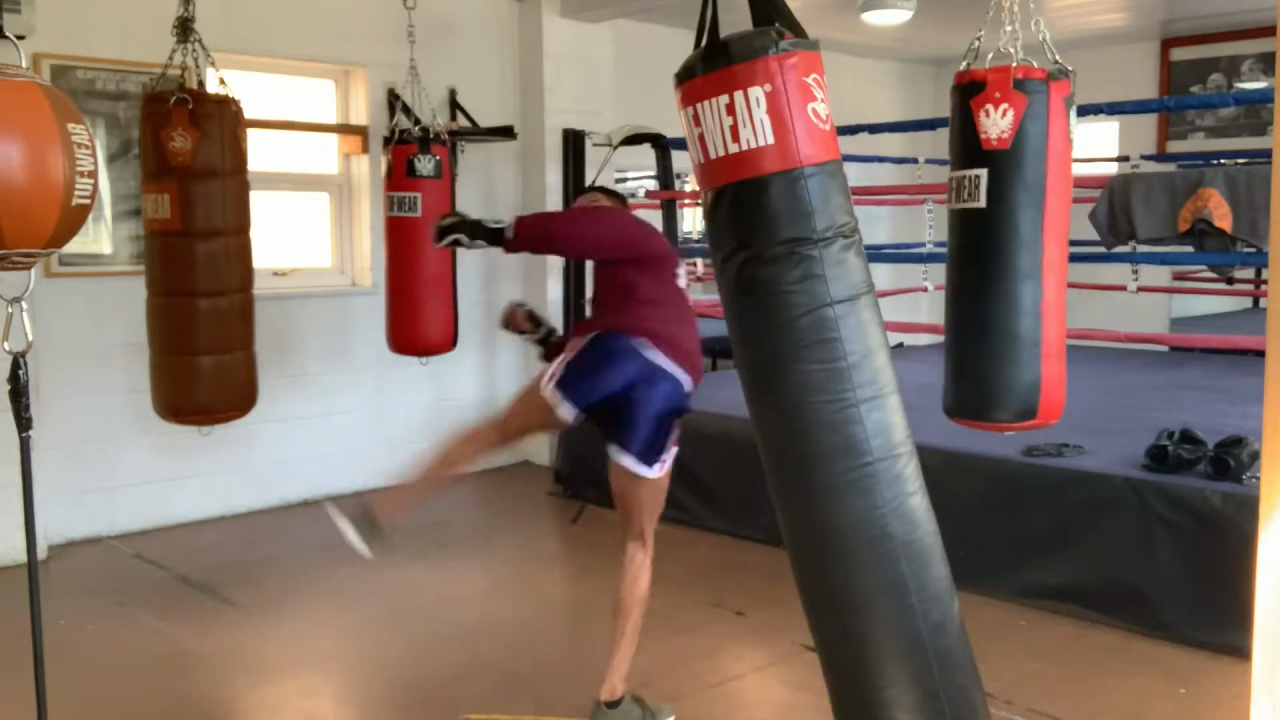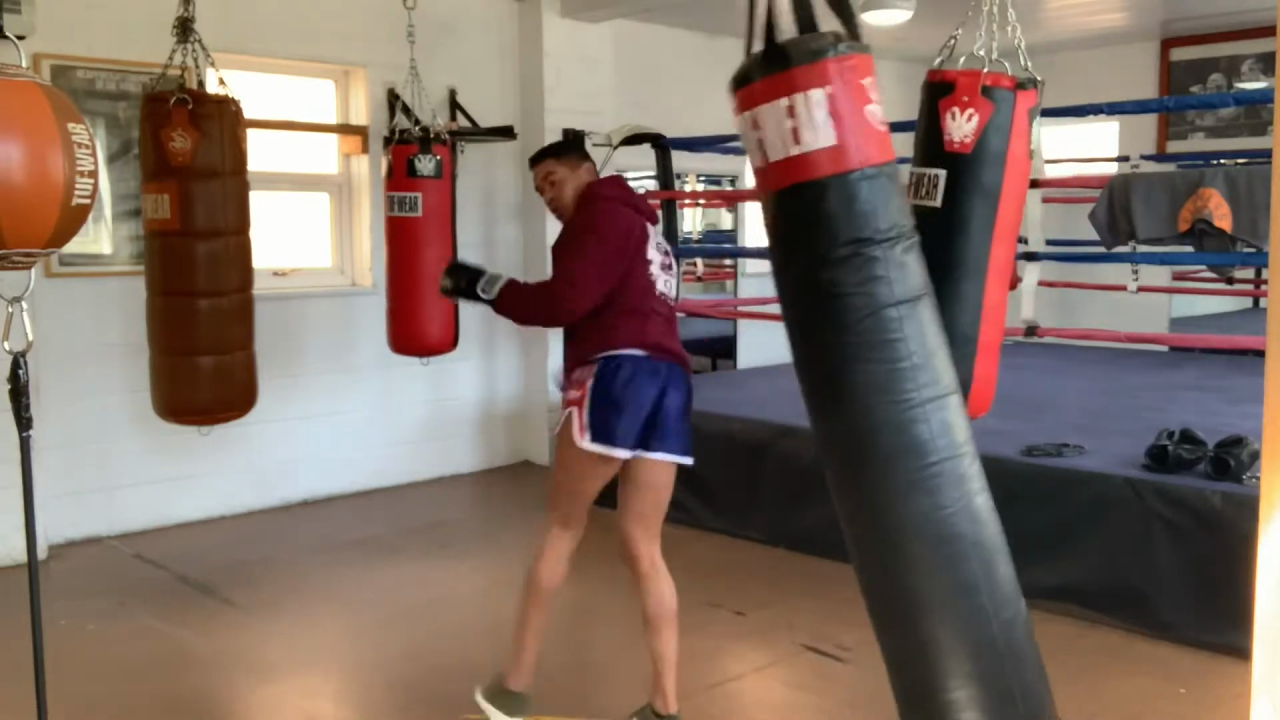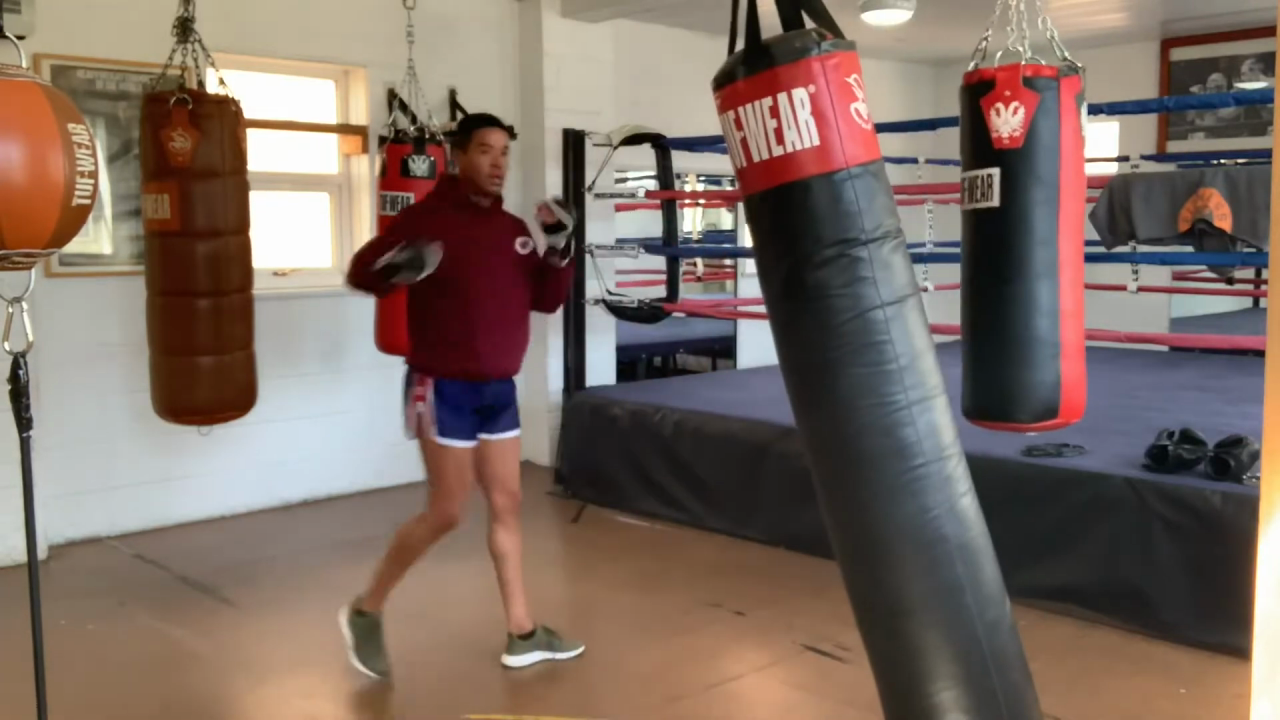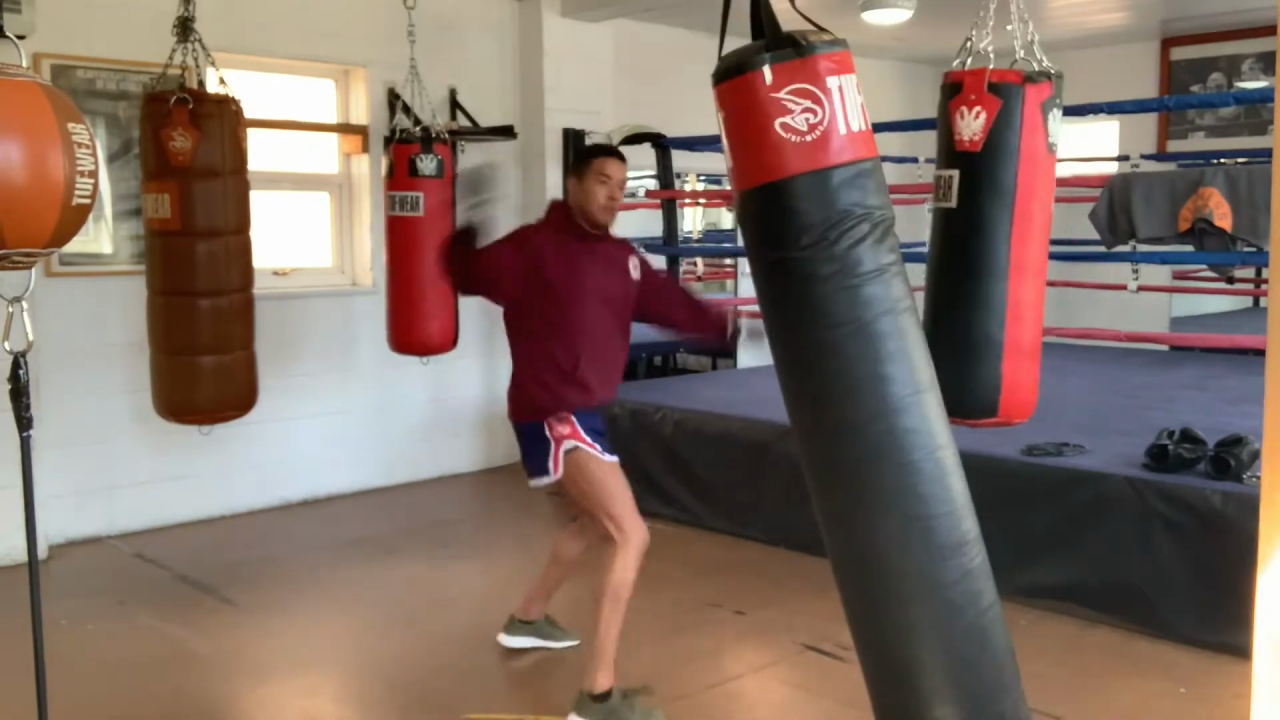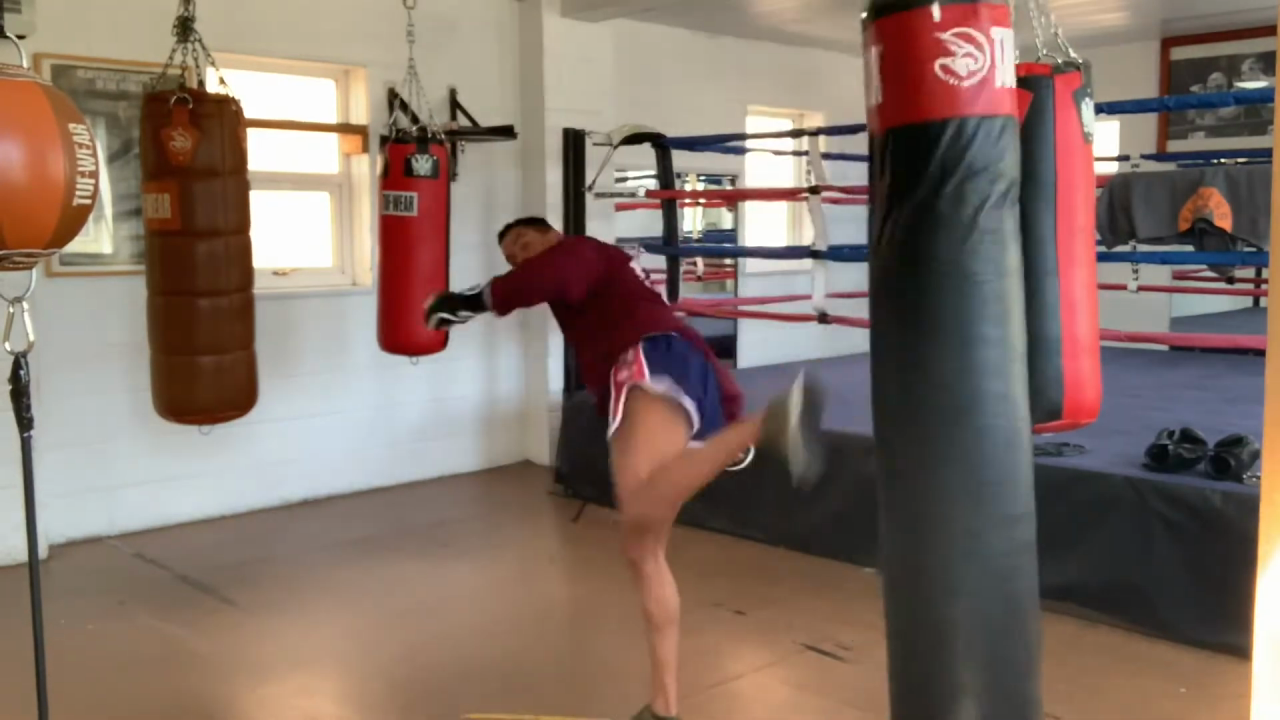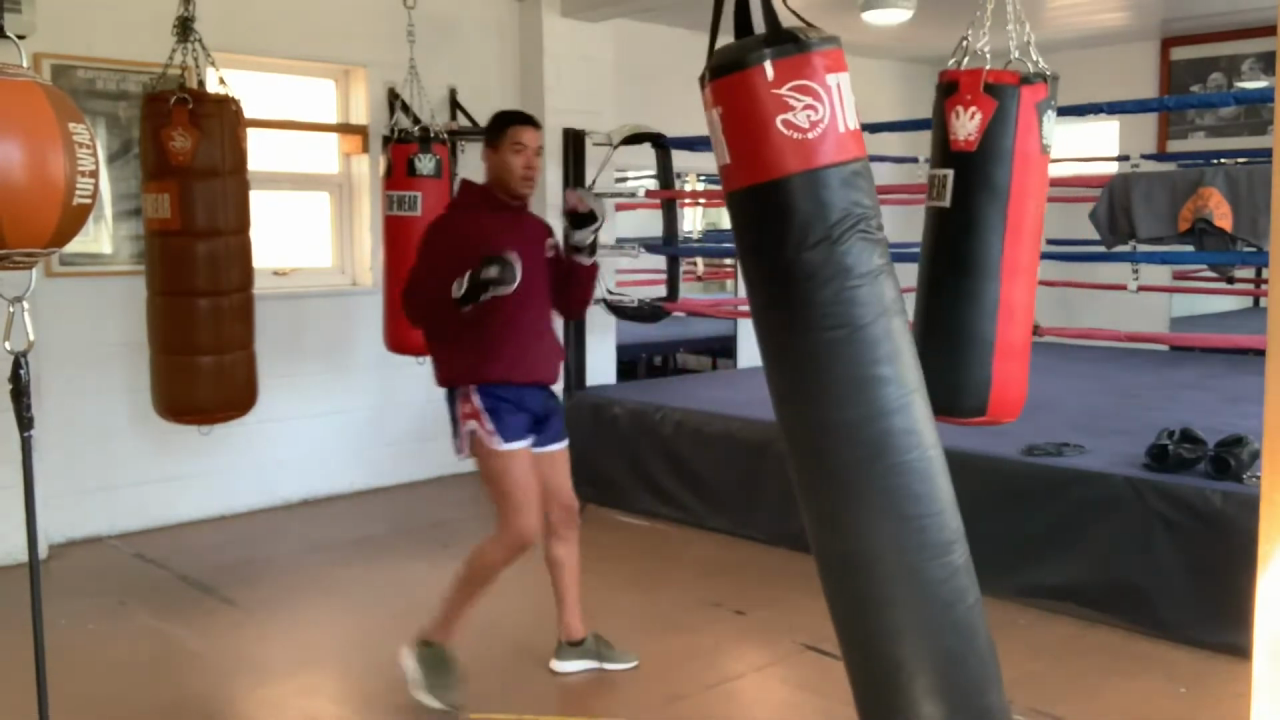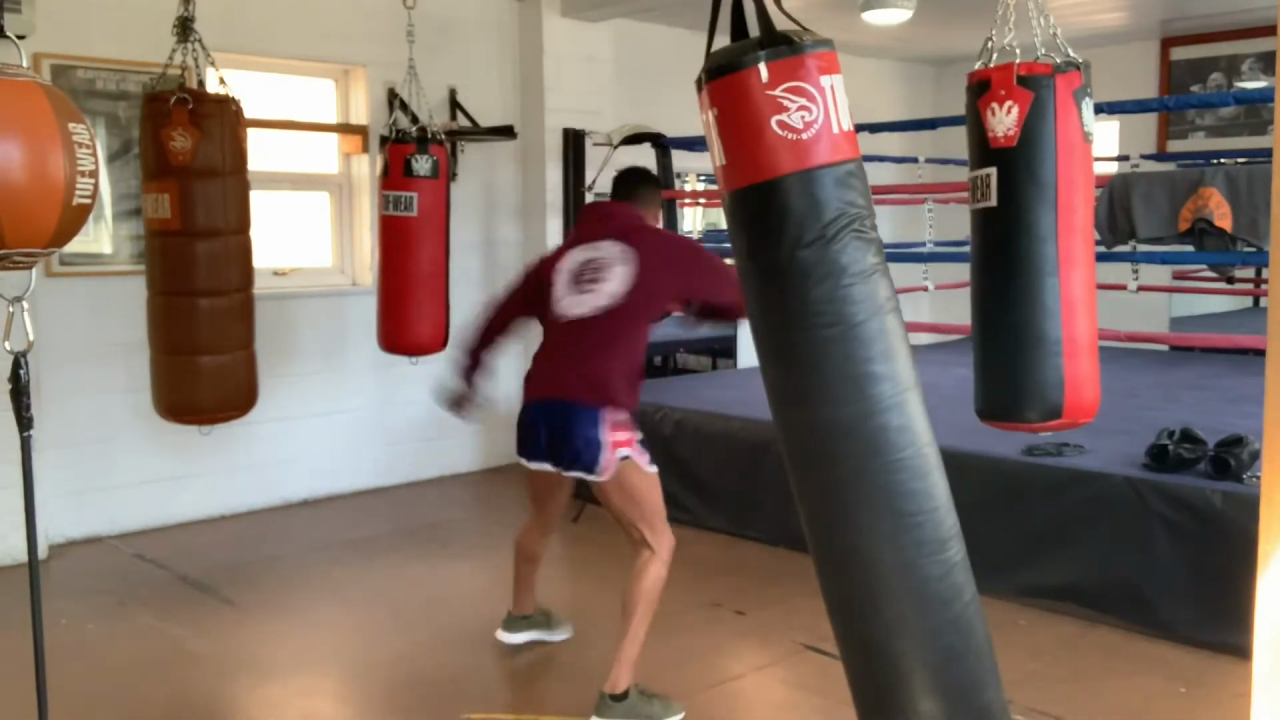
dt=0.7s
person 1, frame 1
left shoulder: (636, 239)
right shoulder: (652, 271)
left elbow: (585, 230)
left wrist: (495, 232)
right wrist: (546, 336)
left hip: (615, 355)
right hip: (669, 392)
left knee: (492, 432)
right knee: (639, 543)
left ankle: (382, 511)
person 1, frame 2
left shoulder: (604, 212)
right shoulder: (637, 225)
left elbow: (565, 301)
left wrist: (488, 286)
left hip: (614, 375)
right hip: (669, 381)
left knee: (562, 531)
right knee: (645, 548)
person 1, frame 3
left shoulder: (513, 229)
right shoulder: (427, 218)
left elbow: (547, 298)
right elbow: (363, 270)
left wrist: (559, 244)
right wrist: (404, 262)
left hip: (497, 387)
right hip: (442, 384)
left knee: (508, 502)
right knee: (446, 512)
left ankle: (523, 632)
right ankle: (365, 610)
person 1, frame 4
left shoulder: (623, 259)
right shoulder: (532, 248)
left elbow: (674, 307)
right elbow: (470, 275)
left wrist: (729, 325)
right wrist: (465, 243)
left hip: (580, 415)
right hip: (551, 417)
left knee: (592, 521)
right knee: (630, 537)
left ankle: (526, 619)
person 1, frame 5
left shoulder: (587, 259)
right shoulder: (605, 274)
left elbow: (547, 278)
left wrist: (474, 299)
right wrist: (726, 394)
left hip: (650, 361)
right hip: (699, 379)
left knee: (642, 504)
right knee: (644, 551)
left ankle: (773, 422)
person 1, frame 6
left shoulder: (536, 229)
right shoulder: (460, 223)
left elbow: (571, 301)
right elbow: (420, 307)
left wrist: (583, 237)
right wrist: (472, 288)
left hip: (534, 390)
right hip: (485, 391)
left knee: (563, 514)
right knee: (522, 528)
left ankle: (574, 639)
right ankle: (432, 642)
person 1, frame 7
left shoulder: (567, 253)
right shoulder: (663, 252)
left elbow: (502, 316)
right elbow: (735, 300)
left wrist: (469, 375)
left hip: (540, 406)
right hip: (597, 415)
left knee: (544, 519)
right knee: (655, 546)
left ankle: (520, 616)
